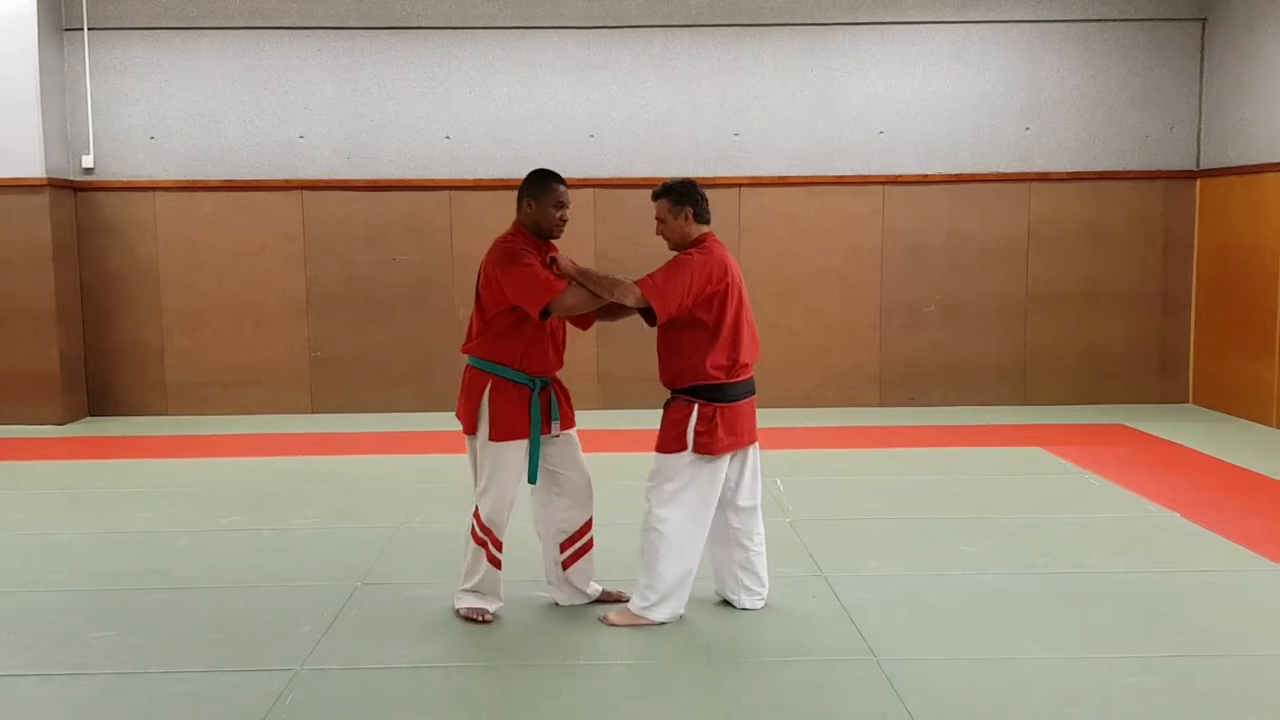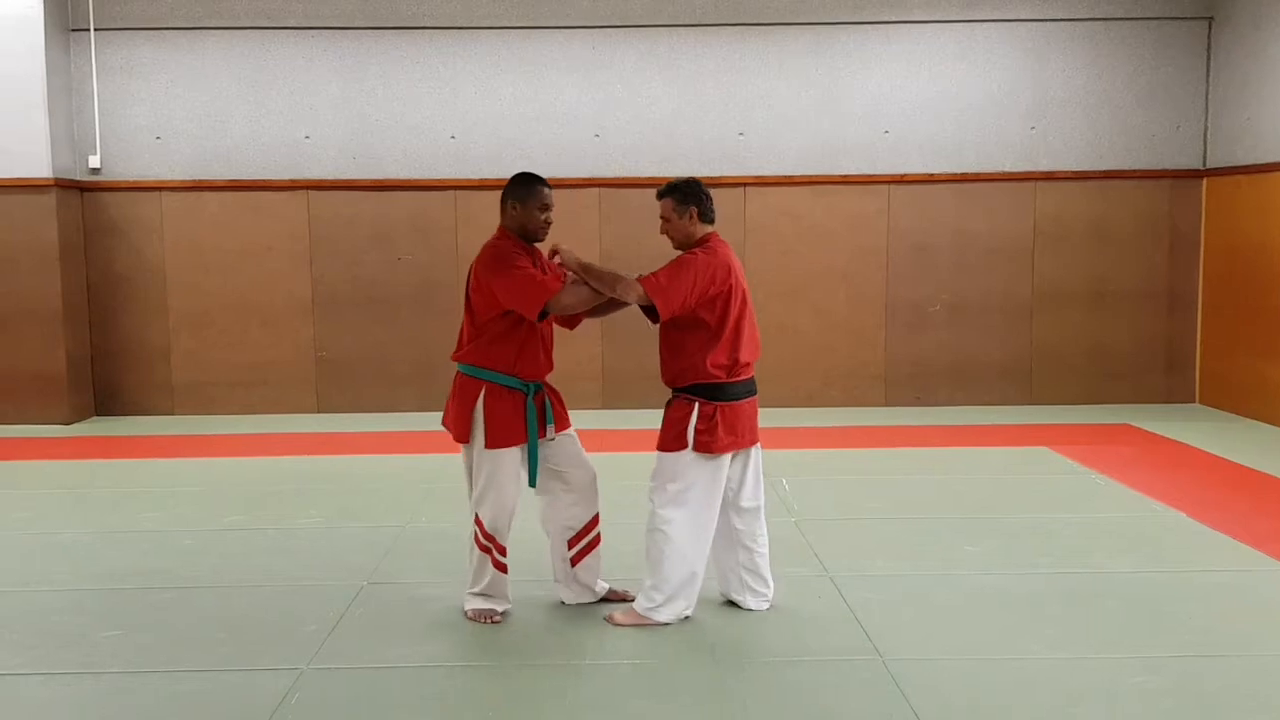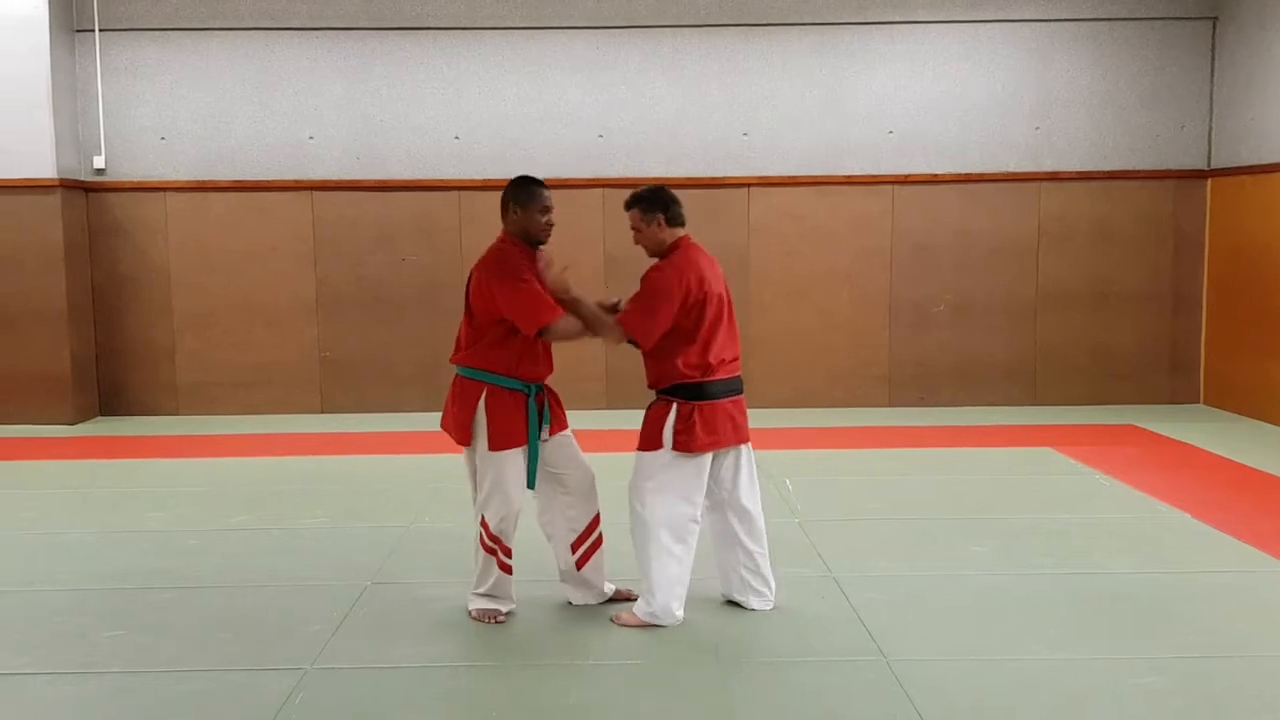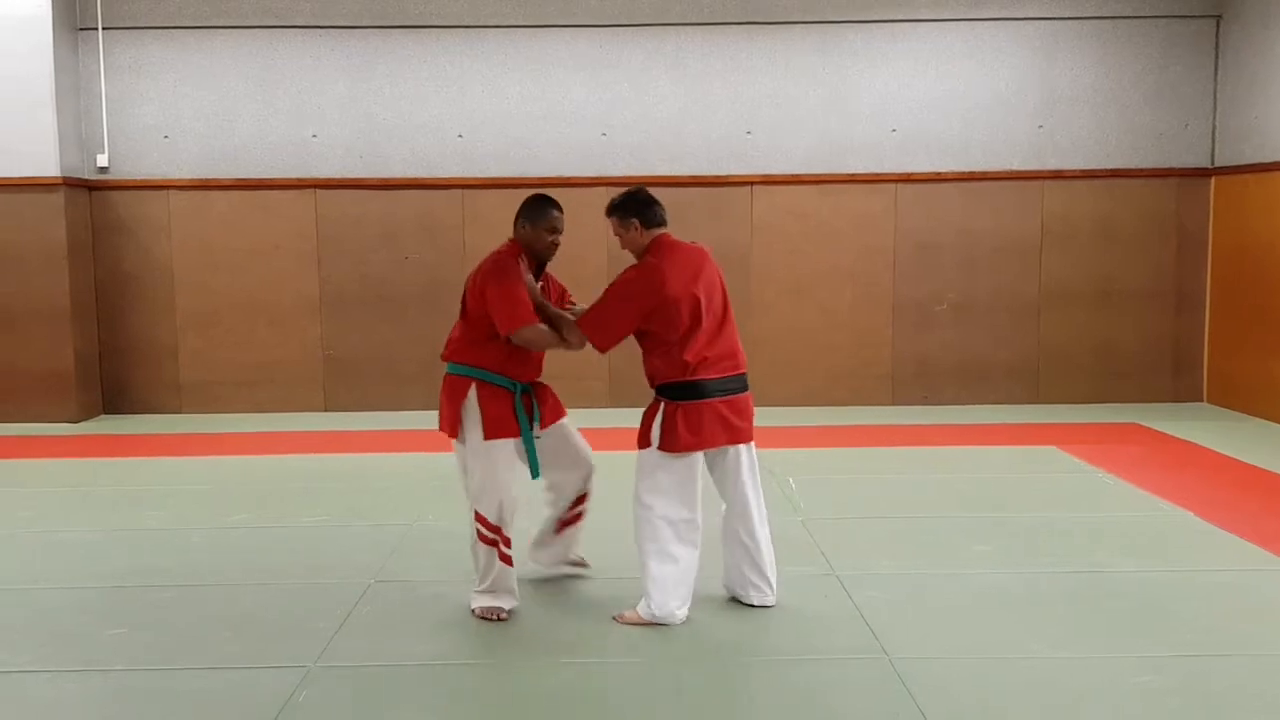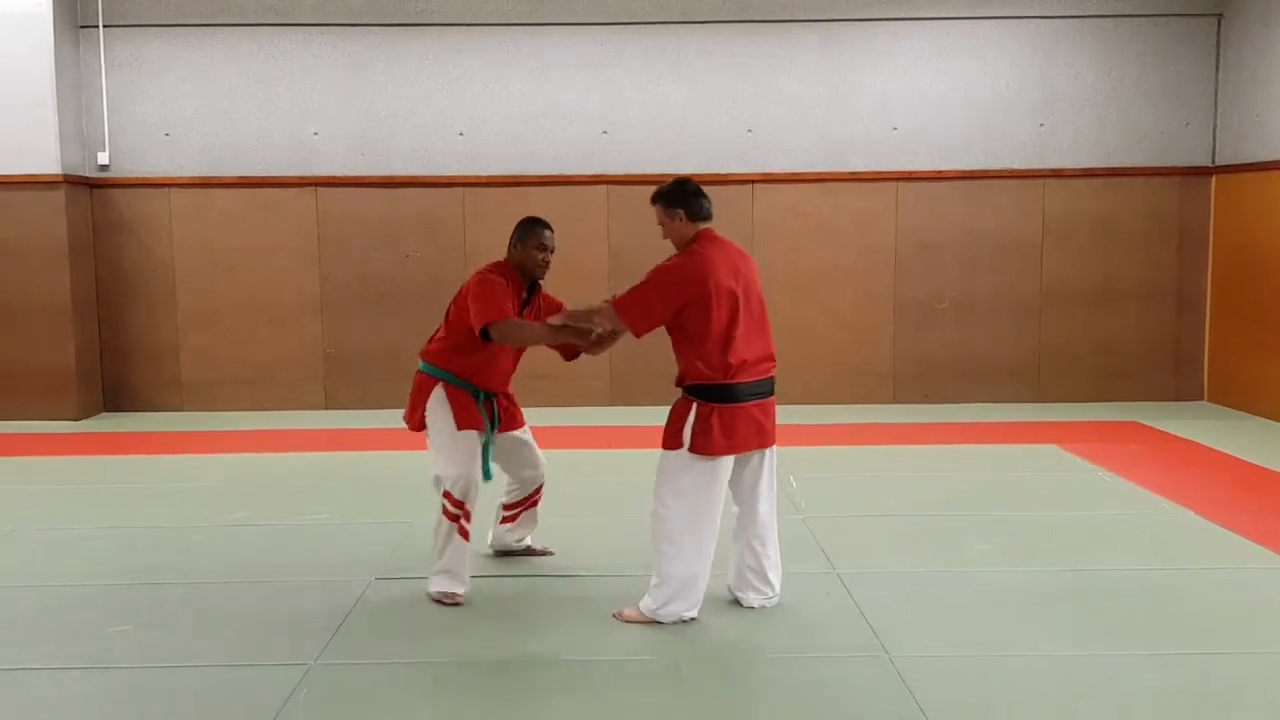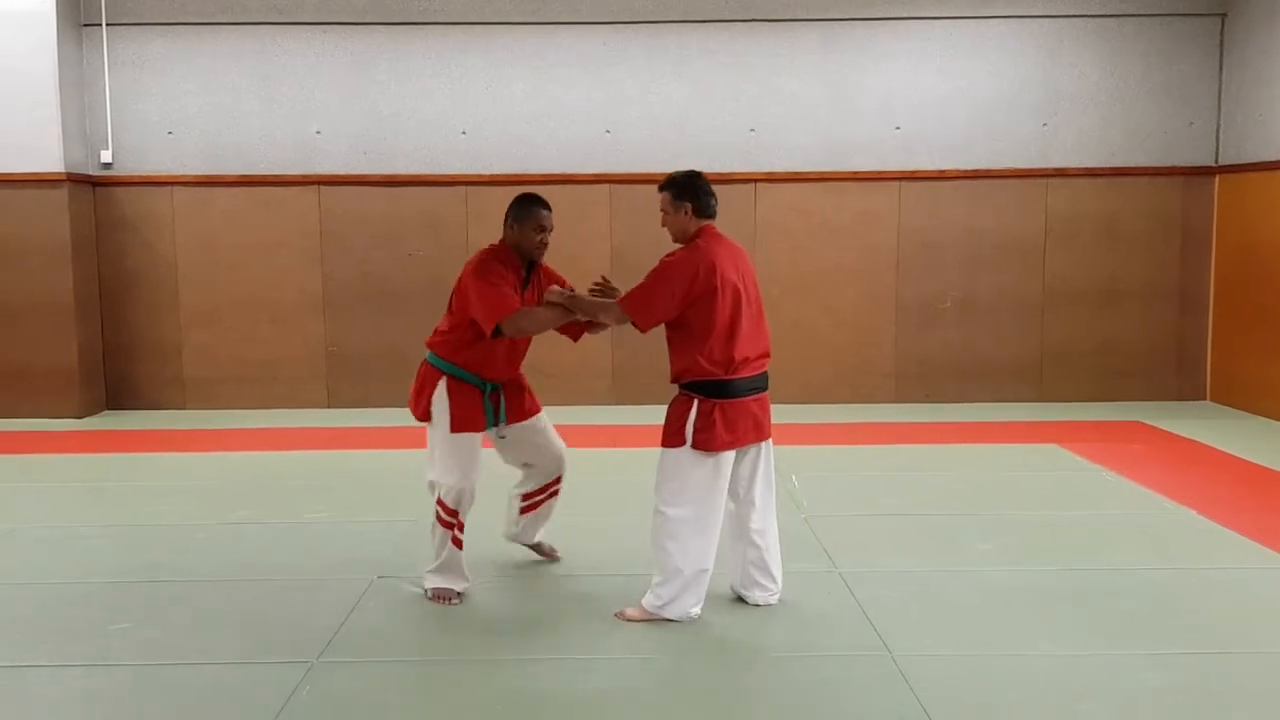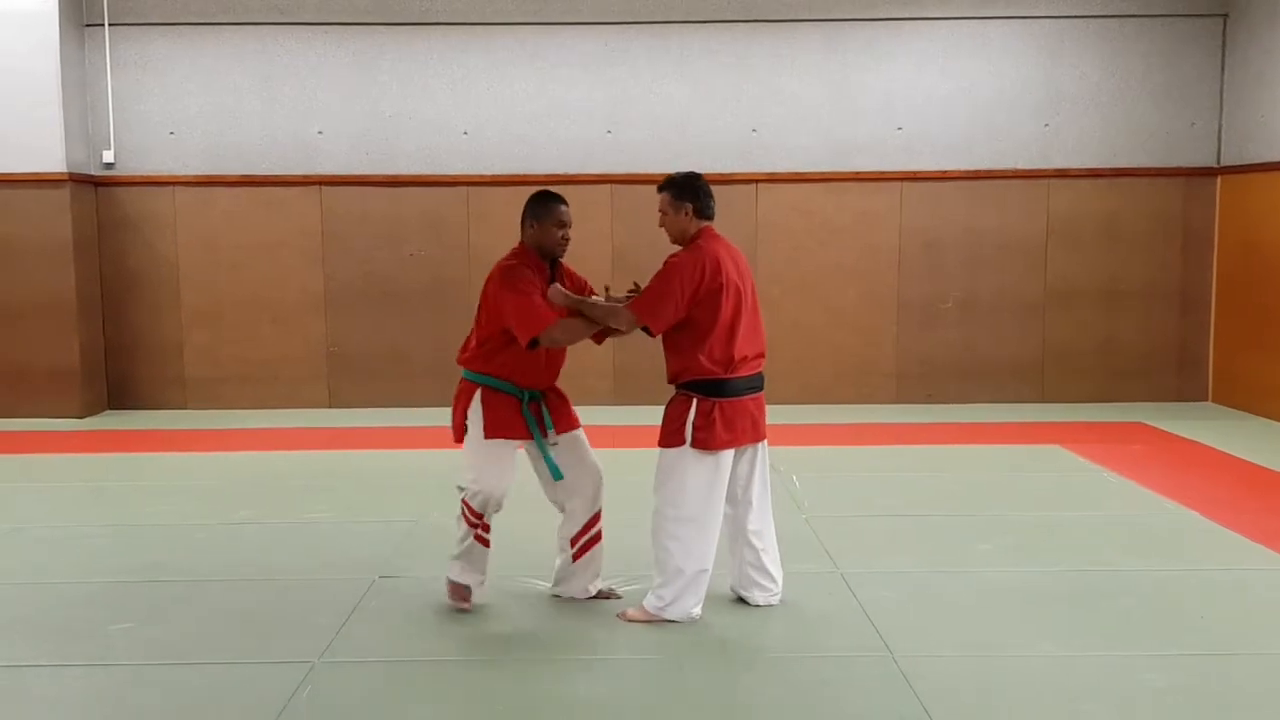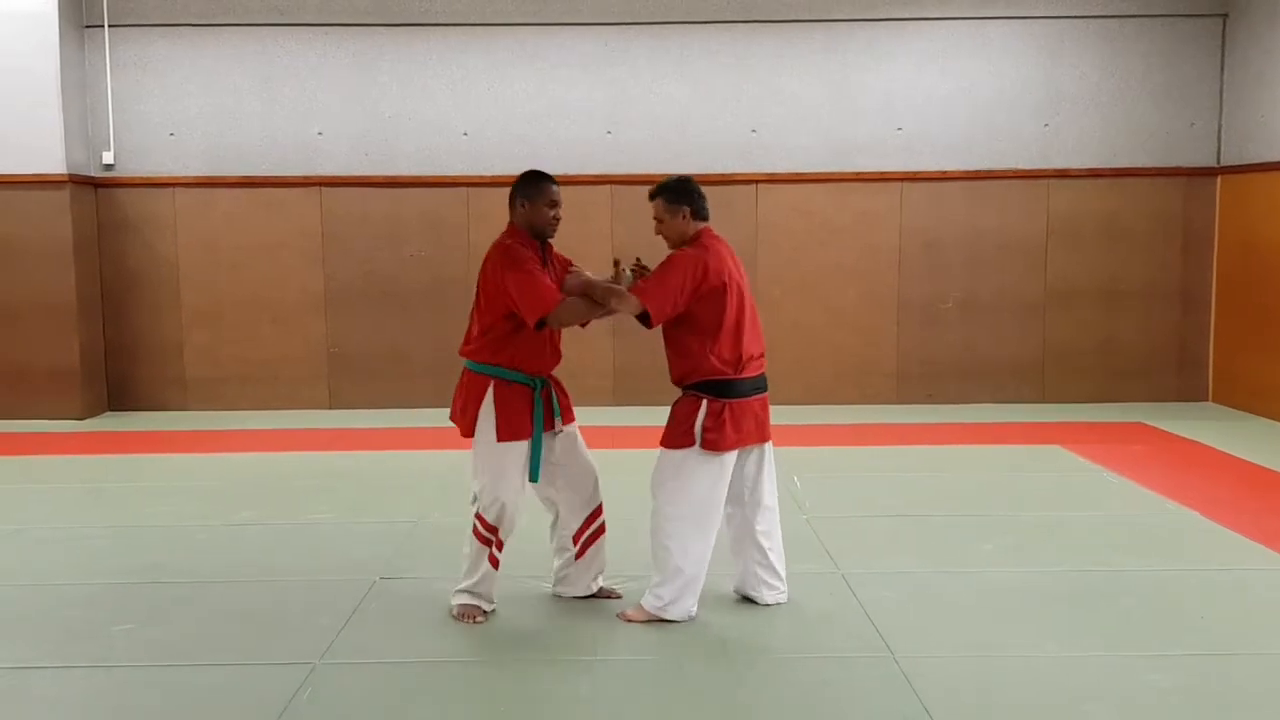
dt=0.3s
person 1, frame 1
left shoulder: (699, 262)
right shoulder: (715, 258)
left elbow: (632, 294)
right elbow: (658, 306)
left wrist: (575, 271)
left hip: (704, 407)
right hip: (732, 400)
left knee: (673, 506)
right knee: (737, 504)
left ankle: (653, 605)
right ankle: (747, 590)
person 1, frame 2
left shoulder: (702, 262)
right shoulder: (717, 258)
left elbow: (634, 292)
right elbow: (658, 299)
left wrist: (578, 265)
left hip: (705, 406)
right hip: (734, 400)
left knee: (678, 506)
right knee: (740, 504)
left ankle: (660, 605)
right ankle: (751, 591)
person 1, frame 3
left shoulder: (671, 272)
right shoulder: (701, 260)
left elbow: (619, 334)
right elbow: (660, 321)
left wrist: (564, 293)
right wrist: (608, 308)
left hip: (689, 406)
right hip: (726, 399)
left knee: (660, 504)
right knee: (737, 501)
left ankle: (660, 605)
right ankle: (754, 590)
person 1, frame 4
left shoulder: (640, 278)
right shoulder: (701, 257)
left elbow: (577, 335)
left wrist: (535, 298)
left hip: (684, 405)
right hip: (733, 395)
left knee: (663, 505)
right knee: (744, 497)
left ankle: (663, 605)
right ankle: (756, 587)
person 1, frame 5
left shoulder: (682, 268)
right shoulder: (740, 258)
left elbow: (613, 317)
left wrist: (565, 317)
right wrist: (623, 316)
left hip: (712, 407)
right hip: (758, 399)
left knee: (681, 506)
right knee: (756, 503)
left ankle: (668, 603)
right ankle: (758, 588)
person 1, frame 6
left shoulder: (687, 262)
right shoulder: (736, 254)
left elbow: (620, 315)
left wrist: (566, 299)
right wrist: (620, 295)
left hip: (710, 403)
right hip: (751, 396)
left knee: (683, 505)
right knee: (752, 499)
left ankle: (671, 601)
right ankle: (760, 586)
person 1, frame 7
left shoulder: (690, 261)
right shoulder: (730, 255)
left elbow: (628, 320)
left wrist: (569, 299)
right wrist: (645, 299)
left hip: (707, 403)
right hip: (745, 396)
left knee: (684, 506)
right knee: (747, 500)
left ankle: (672, 602)
right ankle: (761, 585)
person 1, frame 8
left shoulder: (691, 260)
right shoulder: (719, 254)
left elbow: (629, 305)
left wrist: (585, 284)
right wrist: (651, 282)
left hip: (714, 404)
right hip: (748, 396)
left knee: (680, 502)
right knee: (752, 499)
left ankle: (669, 601)
right ankle: (766, 585)
person 2, frame 1
left shoulder: (550, 257)
right shoulder: (509, 253)
left elbow: (590, 310)
right elbow: (563, 301)
left hip: (542, 393)
right hip: (498, 392)
left knee: (570, 489)
right knee: (496, 497)
left ankle: (574, 587)
right ankle: (476, 593)
person 2, frame 2
left shoulder: (536, 260)
right shoulder: (498, 257)
left elbow: (580, 309)
right elbow: (560, 302)
left hip: (534, 396)
right hip: (491, 397)
left knee: (576, 483)
right knee: (496, 503)
left ankle: (582, 585)
right ankle: (485, 595)
person 2, frame 3
left shoulder: (531, 261)
right shoulder: (503, 263)
left elbow: (572, 314)
right elbow: (556, 328)
left hip: (532, 398)
right hip: (490, 399)
left knee: (572, 486)
right knee: (504, 501)
left ankle: (589, 586)
right ankle: (490, 595)
person 2, frame 4
left shoulder: (542, 277)
right shoulder: (500, 268)
right elbow: (527, 335)
right wrist: (585, 336)
left hip: (525, 394)
right hip: (480, 394)
left knee: (576, 463)
right knee: (496, 496)
left ankle: (552, 549)
right ankle: (492, 592)
person 2, frame 5
left shoulder: (539, 298)
right shoulder: (488, 283)
left elbow: (585, 346)
right elbow: (503, 332)
left wrist: (609, 330)
right wrist: (568, 332)
left hip: (491, 395)
right hip: (447, 389)
left knee: (530, 467)
right knee: (460, 477)
left ankle: (511, 538)
right ankle: (446, 579)
person 2, frame 6
left shoulder: (542, 276)
right shoulder: (485, 268)
left elbow: (587, 323)
right elbow: (515, 324)
right wrist: (574, 309)
left hip: (503, 386)
right hip: (454, 385)
left knee: (549, 457)
right knee: (456, 483)
left ankle: (525, 530)
right ankle: (445, 575)
person 2, frame 7
left shoulder: (563, 276)
right shoulder: (511, 275)
left elbow: (603, 325)
right elbow: (550, 336)
left hip: (541, 399)
right hip: (493, 397)
left knee: (584, 484)
right knee: (486, 490)
left ankle: (577, 580)
right ankle: (464, 571)
person 2, frame 8
left shoulder: (549, 257)
right shoulder: (509, 255)
left elbow: (585, 301)
right elbow: (558, 314)
left hip: (539, 390)
right hip: (498, 392)
left knee: (578, 483)
right knee: (498, 499)
left ankle: (578, 581)
right ankle: (472, 594)
